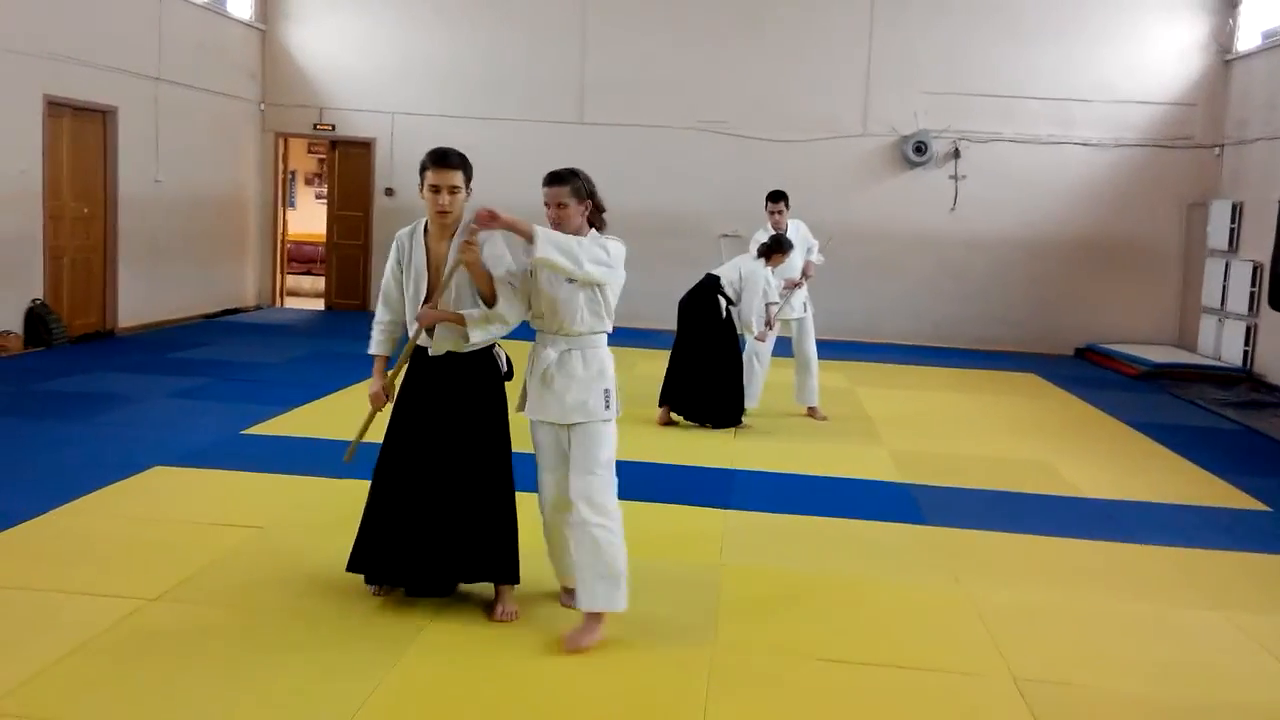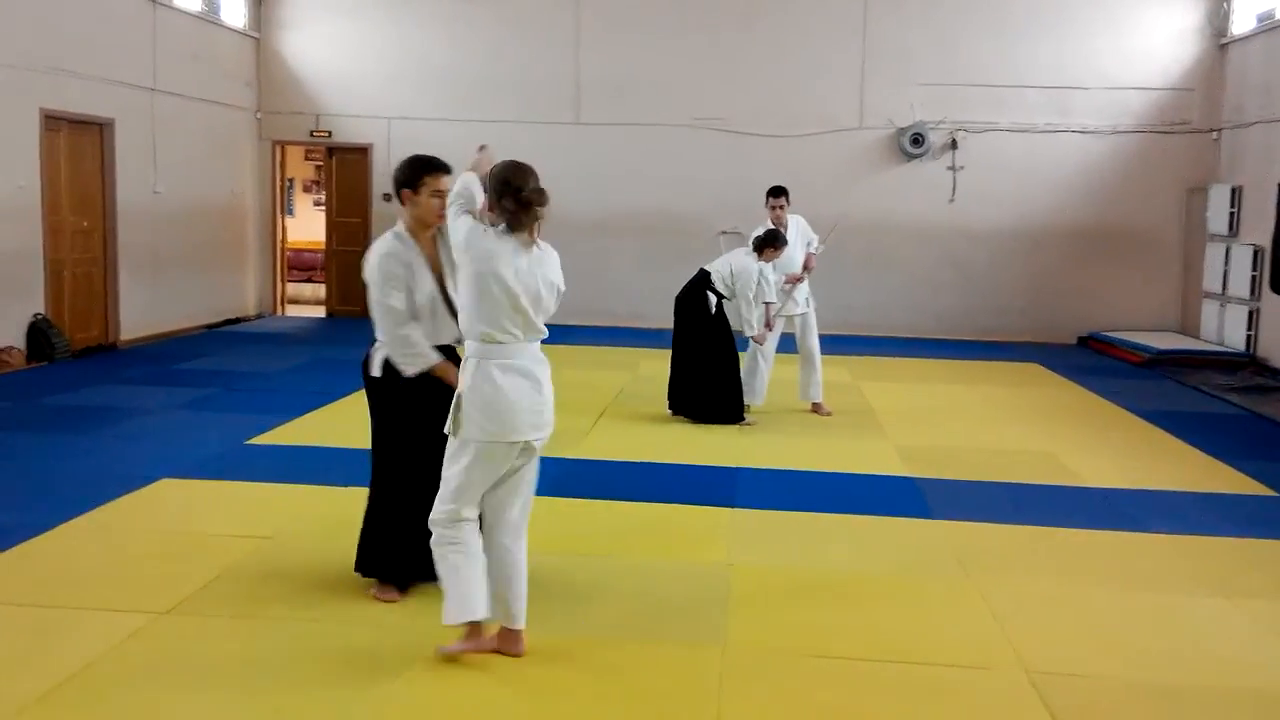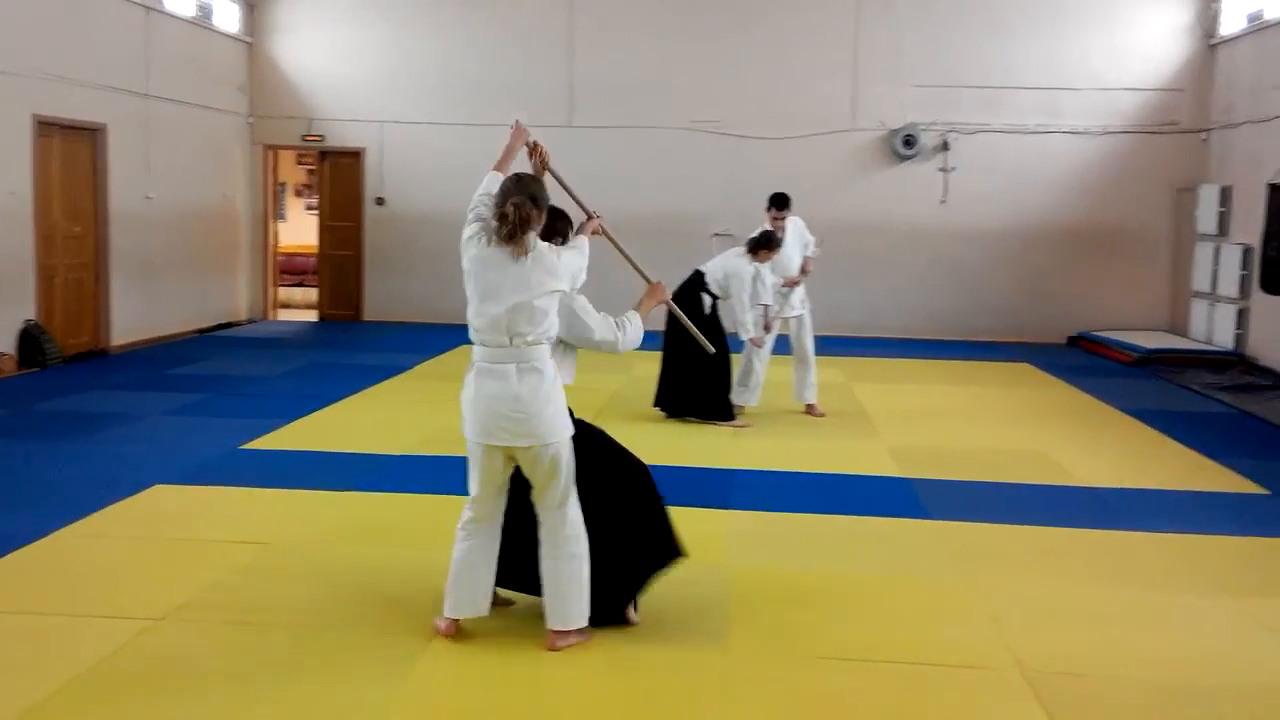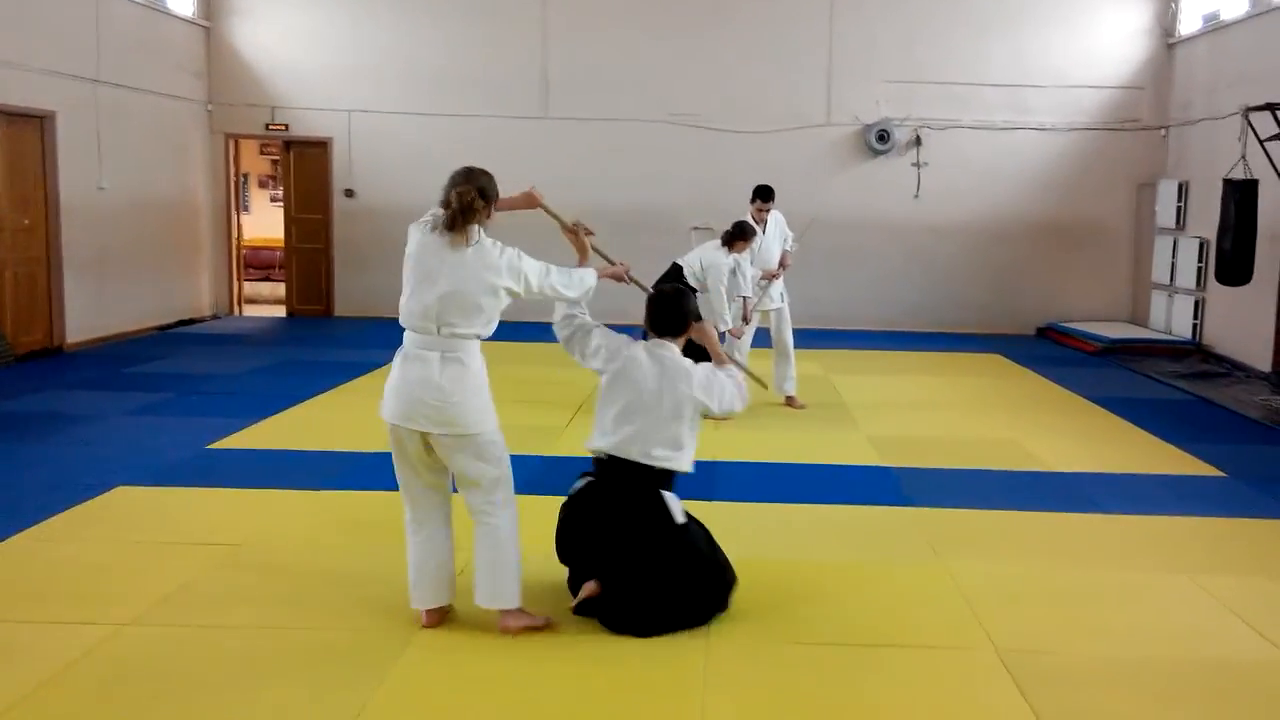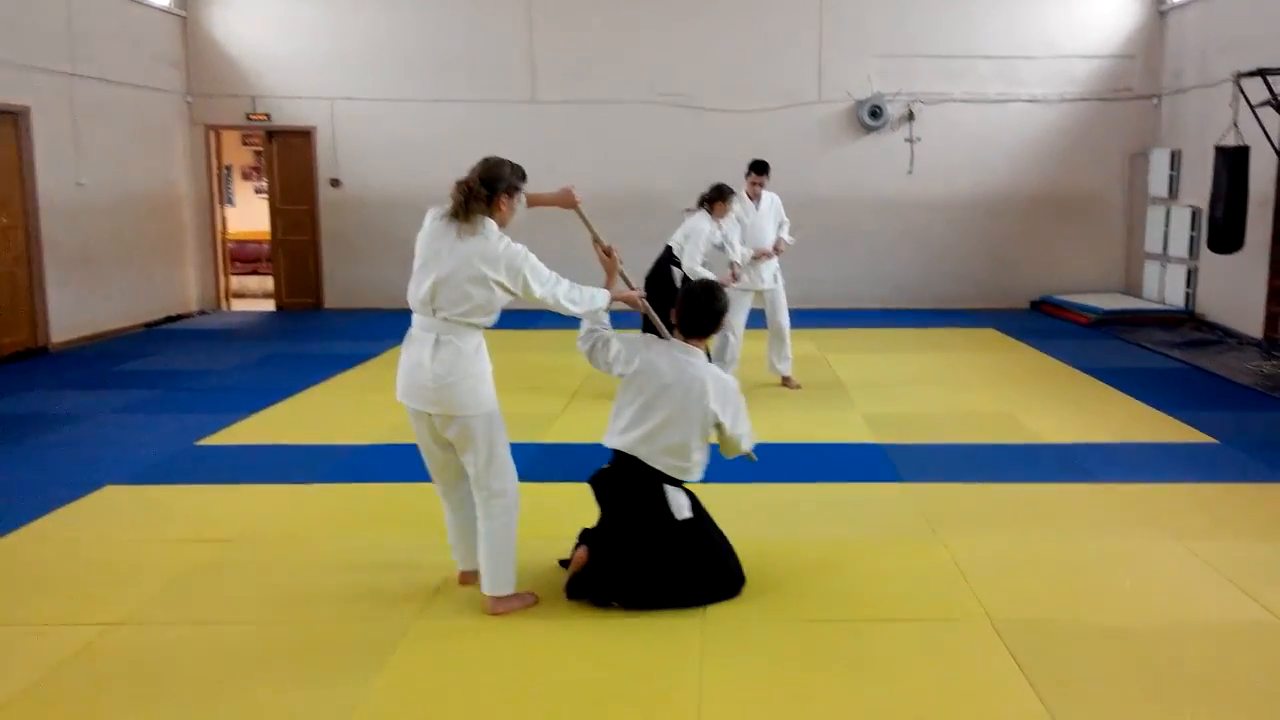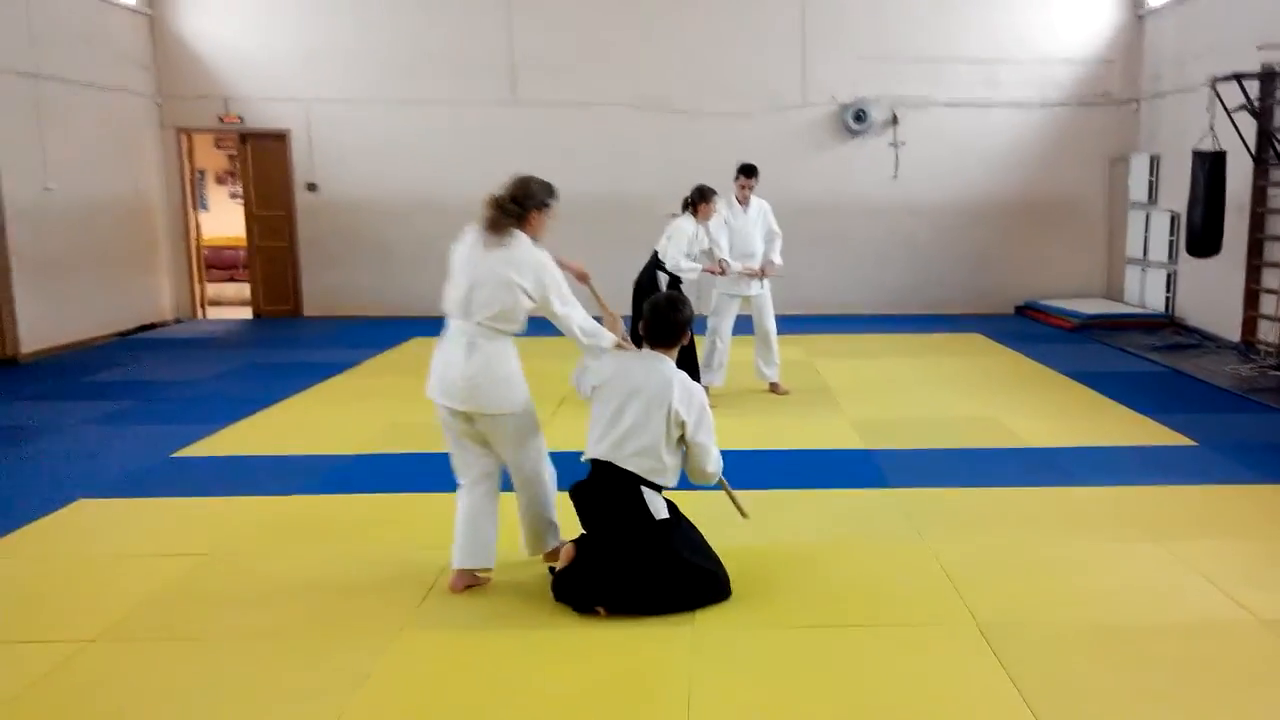
dt=0.7s
person 1, frame 1
left shoulder: (609, 252)
right shoulder: (534, 260)
left elbow: (569, 255)
right elbow: (506, 309)
left wrist: (513, 225)
left hip: (590, 377)
right hip: (544, 375)
left knee: (592, 496)
right knee: (554, 496)
left ankle: (597, 611)
right ankle: (571, 580)
person 1, frame 2
left shoulder: (473, 242)
right shoulder: (550, 259)
left elbow: (461, 205)
left wrist: (484, 173)
left hip: (488, 388)
right hip: (532, 385)
left knee: (453, 513)
right knee: (506, 517)
left ankle: (473, 623)
right ankle: (511, 629)
person 1, frame 3
left shoulder: (475, 249)
right shoulder: (554, 262)
left elbow: (482, 200)
left wrist: (510, 149)
right wrist: (586, 233)
left hip: (486, 392)
right hip: (536, 394)
left knee: (481, 512)
right knee: (559, 515)
left ankle: (455, 615)
right ankle: (564, 625)
person 1, frame 4
left shoulder: (419, 238)
right shoulder: (499, 260)
left elbow: (446, 216)
right elbow: (558, 282)
left wrist: (512, 203)
right wrist: (600, 271)
left hip: (409, 381)
right hip: (459, 386)
left knee: (424, 505)
right knee: (492, 500)
left ankle: (432, 604)
right ankle: (507, 607)
person 1, frame 5
left shoulder: (434, 223)
right shoulder: (503, 253)
left elbow: (481, 207)
right elbow: (561, 294)
left wrist: (547, 199)
right wrist: (616, 294)
left hip: (417, 364)
right hip: (460, 370)
left knee: (452, 479)
right knee: (495, 485)
left ankle: (469, 565)
right ankle: (499, 591)
person 1, frame 6
left shoulder: (471, 240)
right shoulder: (534, 264)
right elbow: (574, 320)
left wrist: (560, 266)
right wrist: (619, 343)
left hip: (450, 367)
right hip: (492, 372)
left knee: (476, 474)
right knee: (531, 465)
left ankle: (466, 567)
right ankle: (548, 545)
person 2, frame 1
left shoulder: (485, 241)
right shoulder: (405, 242)
left elbow: (500, 310)
right elbow: (389, 312)
left wrist: (475, 264)
right wrist: (379, 373)
left hip: (477, 373)
right hip: (424, 370)
left knee: (486, 479)
right knee: (402, 471)
left ankle: (503, 585)
right ankle: (392, 568)
person 2, frame 2
left shoulder: (450, 238)
right shoulder: (387, 255)
right elbow: (400, 335)
right wrist: (456, 378)
left hip: (443, 364)
right hip: (401, 374)
right knee: (402, 473)
right ankle: (386, 570)
person 2, frame 3
right shoulder: (557, 298)
right elbow: (614, 336)
right wrist: (648, 303)
left knee: (523, 505)
right knee: (616, 482)
right ankle: (608, 595)
person 2, frame 4
left shoulder: (619, 352)
right shoulder: (700, 378)
left elbow: (569, 322)
right elbow: (736, 395)
right wrist: (714, 348)
left hip: (599, 490)
right hip: (649, 503)
right knee: (709, 578)
left ankle: (597, 580)
right ankle: (610, 595)
person 2, frame 5
left shoulder: (640, 351)
right shoulder: (721, 385)
left elbow: (591, 339)
right elbow: (738, 446)
left hip: (616, 483)
right hip: (660, 499)
right knee: (724, 578)
left ankle: (594, 551)
right ankle: (620, 582)
person 2, frame 6
left shoulder: (610, 364)
right shoulder: (688, 391)
left elbow: (583, 381)
right elbow: (705, 471)
right wrist: (703, 459)
left hip: (596, 492)
right hip: (637, 503)
right knee: (711, 582)
left ankle: (580, 556)
right ankle: (611, 591)
person 3, frame 1
left shoulder: (799, 228)
right shoulder: (760, 239)
left elbow: (813, 246)
left wrist: (811, 262)
right wrist: (783, 284)
left hip: (798, 300)
left knee: (807, 354)
right knee: (756, 352)
left ankle: (811, 404)
right ankle: (743, 403)
person 3, frame 2
left shoulder: (799, 222)
right shoulder: (760, 236)
left elbow: (813, 240)
left wrist: (811, 255)
right wrist: (785, 278)
left hip: (800, 295)
left knee: (811, 349)
right knee: (761, 349)
left ankle: (815, 400)
right ankle: (747, 400)
person 3, frame 3
left shoulder: (797, 225)
left elbow: (809, 242)
left wrist: (808, 259)
right wrist: (784, 281)
left hip: (797, 297)
left knee: (805, 350)
right knee: (757, 350)
left ankle: (809, 401)
right ankle: (740, 401)
person 3, frame 4
left shoulder: (778, 219)
left elbow: (788, 237)
left wrist: (787, 253)
right wrist: (762, 274)
left hip: (776, 290)
right hip: (751, 292)
left knee: (785, 343)
right knee: (737, 343)
left ankle: (789, 393)
person 3, frame 5
left shoulder: (773, 200)
right shoulder: (734, 205)
left elbow: (783, 223)
right elbow: (730, 244)
left wrist: (782, 239)
right wrist: (752, 253)
left hip: (770, 270)
right hip: (744, 272)
left knee: (780, 323)
right knee: (732, 325)
left ankle: (784, 373)
person 3, frame 6
left shoulder: (763, 207)
right shoulder: (722, 208)
left elbow: (774, 236)
right elbow: (717, 245)
left wrist: (771, 261)
right wrist: (739, 268)
left hip: (758, 278)
right hip: (730, 279)
left knee: (767, 329)
right knee: (718, 330)
left ankle: (772, 379)
right ankle: (706, 381)
person 4, frame 1
left shoulder: (752, 259)
right shoulder: (757, 273)
right elbow: (747, 311)
left wrist: (770, 308)
right wrist: (755, 333)
left hip: (694, 301)
right hip: (710, 307)
left knee: (686, 356)
right knee: (724, 361)
left ankle: (666, 410)
right ankle: (725, 416)
person 4, frame 2
left shoulder: (747, 254)
right shoulder: (748, 268)
left elbow: (764, 274)
right elbow: (745, 304)
left wrist: (768, 309)
right wrist: (753, 332)
left hip: (689, 298)
right hip: (702, 303)
left knee: (690, 353)
right knee: (721, 356)
left ankle: (682, 406)
right ankle: (728, 413)
person 4, frame 3
left shoulder: (742, 254)
right shoulder: (742, 270)
left elbow: (762, 275)
right elbow: (740, 305)
right wrist: (750, 335)
left hip: (687, 299)
right hip: (697, 303)
left knee: (685, 354)
right knee: (713, 357)
left ankle: (676, 406)
right ankle: (719, 413)
person 4, frame 4
left shoulder: (721, 250)
right shoulder: (719, 261)
left elbow: (739, 270)
right elbow: (717, 300)
right wrist: (728, 327)
right knee: (693, 350)
person 4, frame 5
left shoulder: (710, 221)
right shoulder: (702, 227)
left elbow: (724, 241)
right elbow: (690, 266)
left wrist: (734, 263)
right wrist: (718, 281)
left hip: (674, 278)
right hip: (666, 279)
person 4, frame 6
left shoulder: (697, 227)
right shoulder: (684, 227)
left elbow: (708, 247)
right elbow: (674, 263)
left wrist: (719, 262)
right wrist: (705, 268)
left hip: (666, 284)
right hip: (654, 284)
